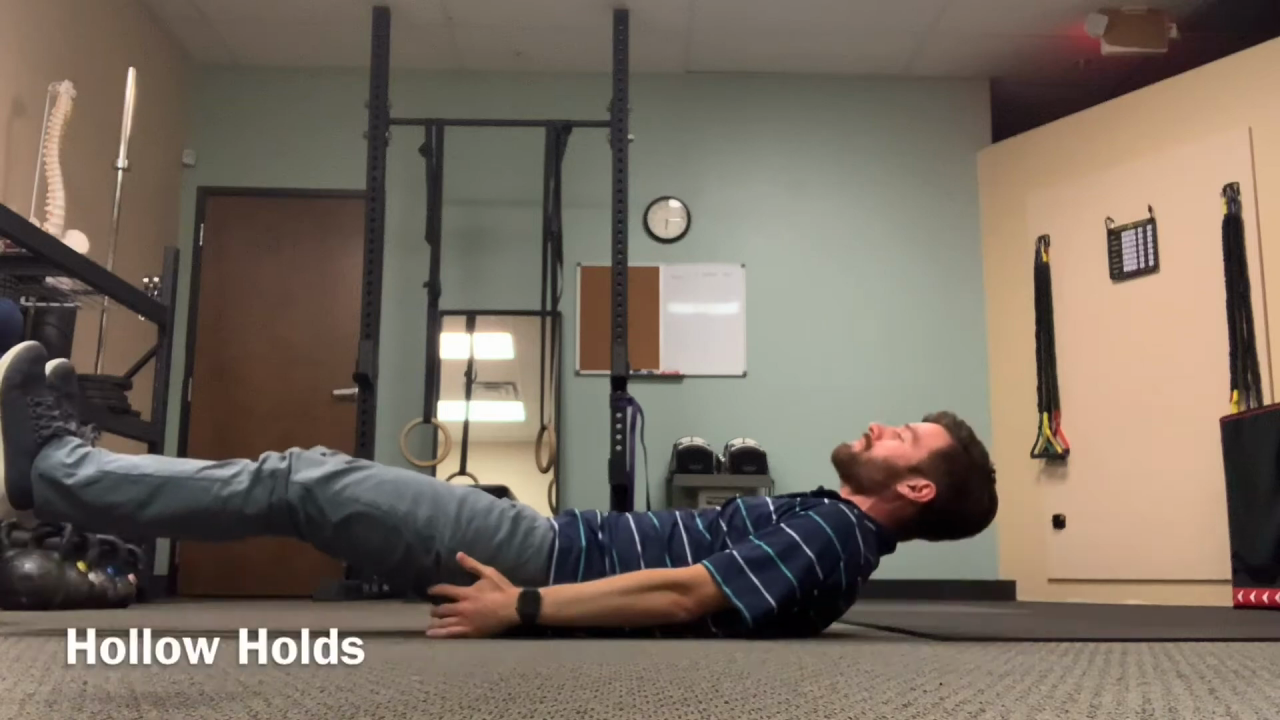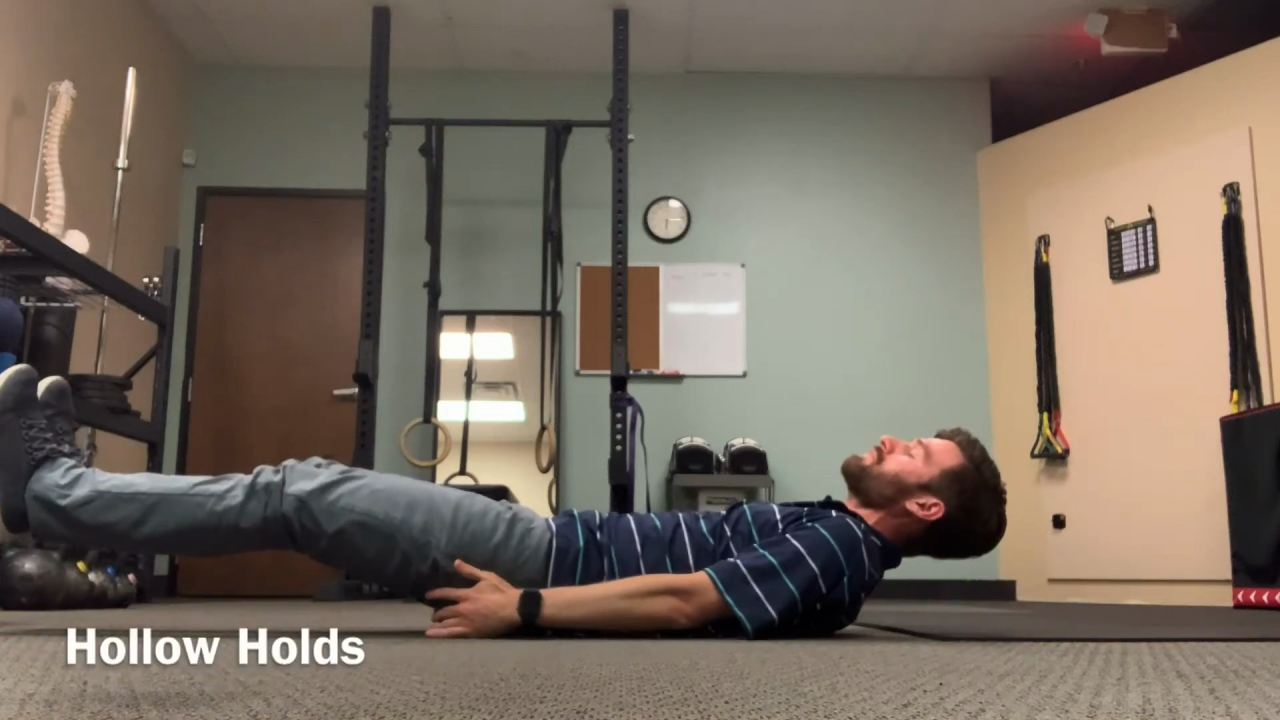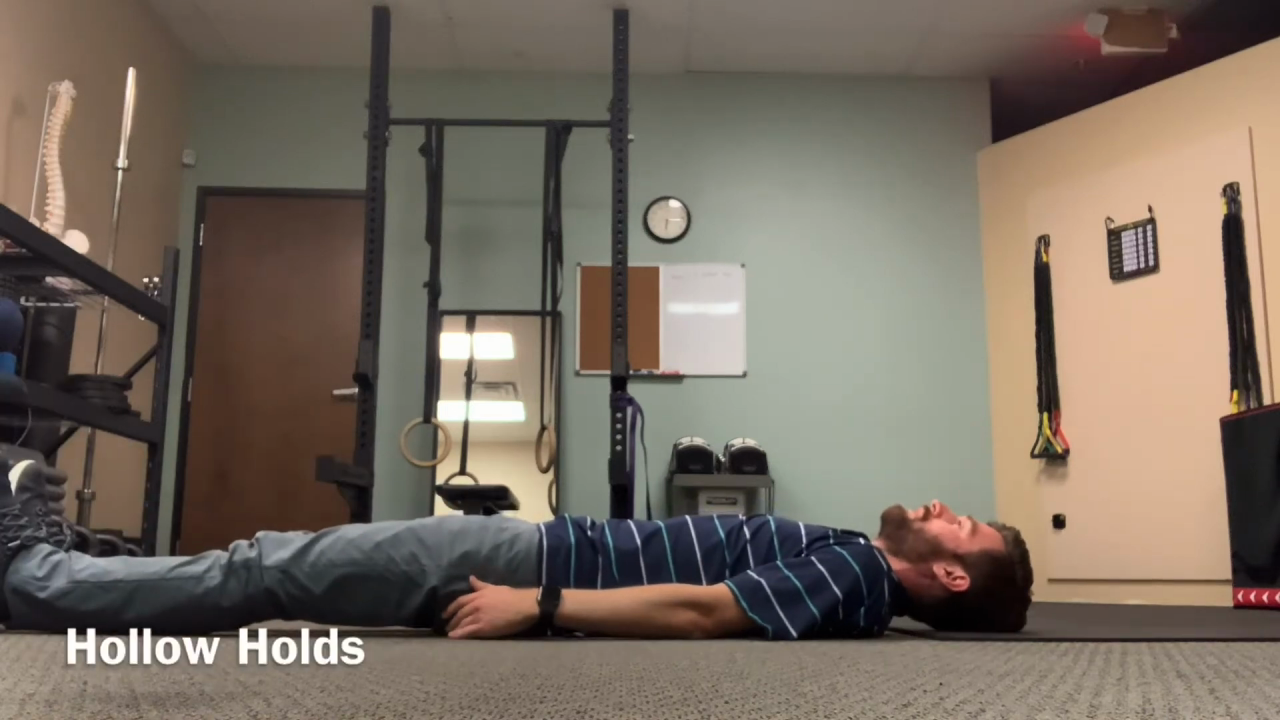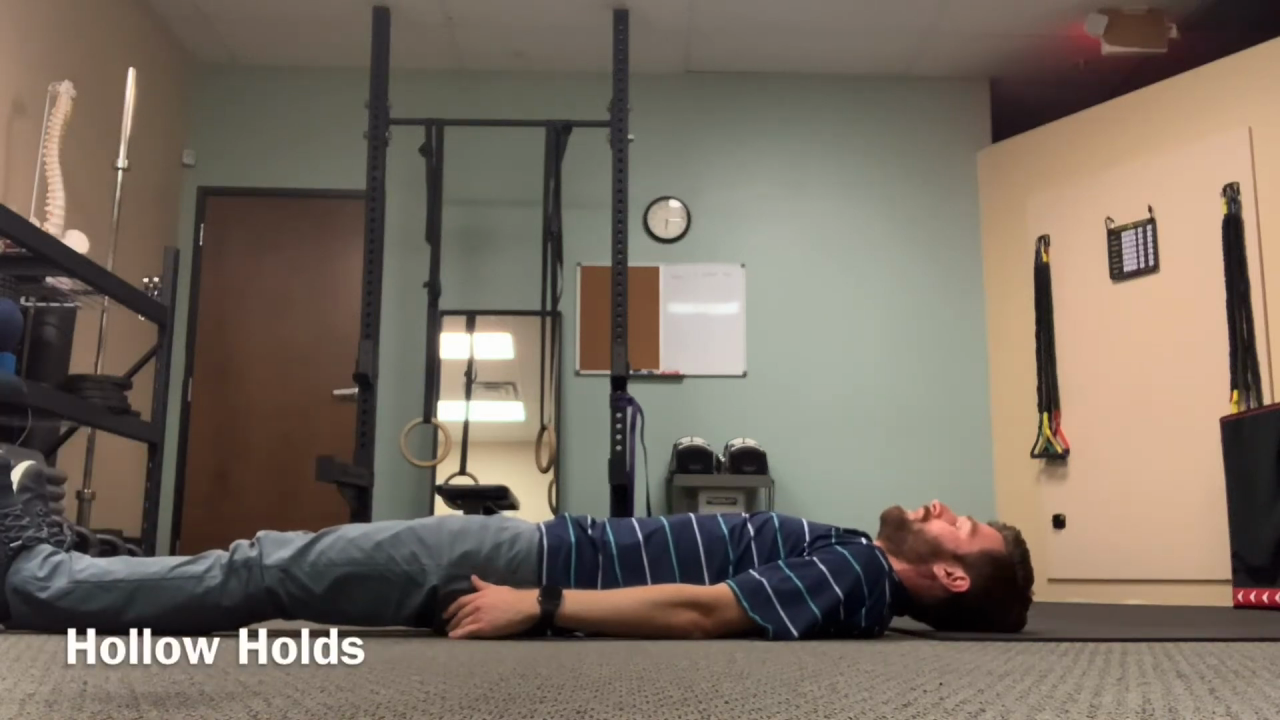
dt=1s
person 1, frame 1
left shoulder: (830, 537)
right shoulder: (828, 524)
left elbow: (681, 597)
left wrist: (521, 608)
left hip: (547, 560)
right hip: (561, 546)
left knee: (292, 485)
right knee: (313, 470)
person 1, frame 2
left shoulder: (833, 551)
right shoulder: (835, 537)
left elbow: (680, 604)
left wrist: (521, 609)
left hip: (543, 558)
right hip: (556, 547)
left knee: (291, 497)
right knee: (308, 488)
person 1, frame 3
left shoulder: (851, 578)
right shoulder: (855, 569)
left elbow: (699, 611)
left wrist: (537, 609)
left hip: (527, 565)
right hip: (543, 553)
left knee: (268, 571)
right knee: (283, 561)
person 1, frame 4
left shoulder: (854, 575)
right shoulder: (856, 565)
left elbow: (699, 612)
left wrist: (537, 607)
left hip: (530, 562)
right hip: (542, 548)
left knee: (267, 573)
right knee: (282, 560)
